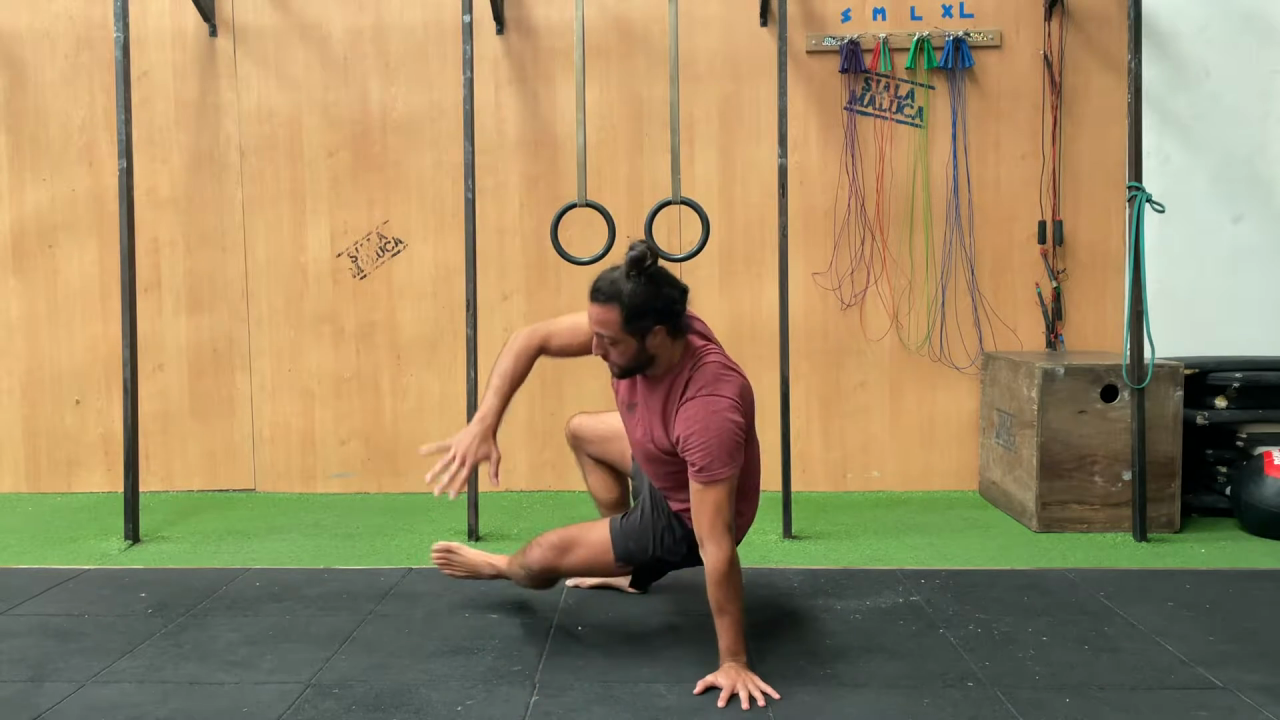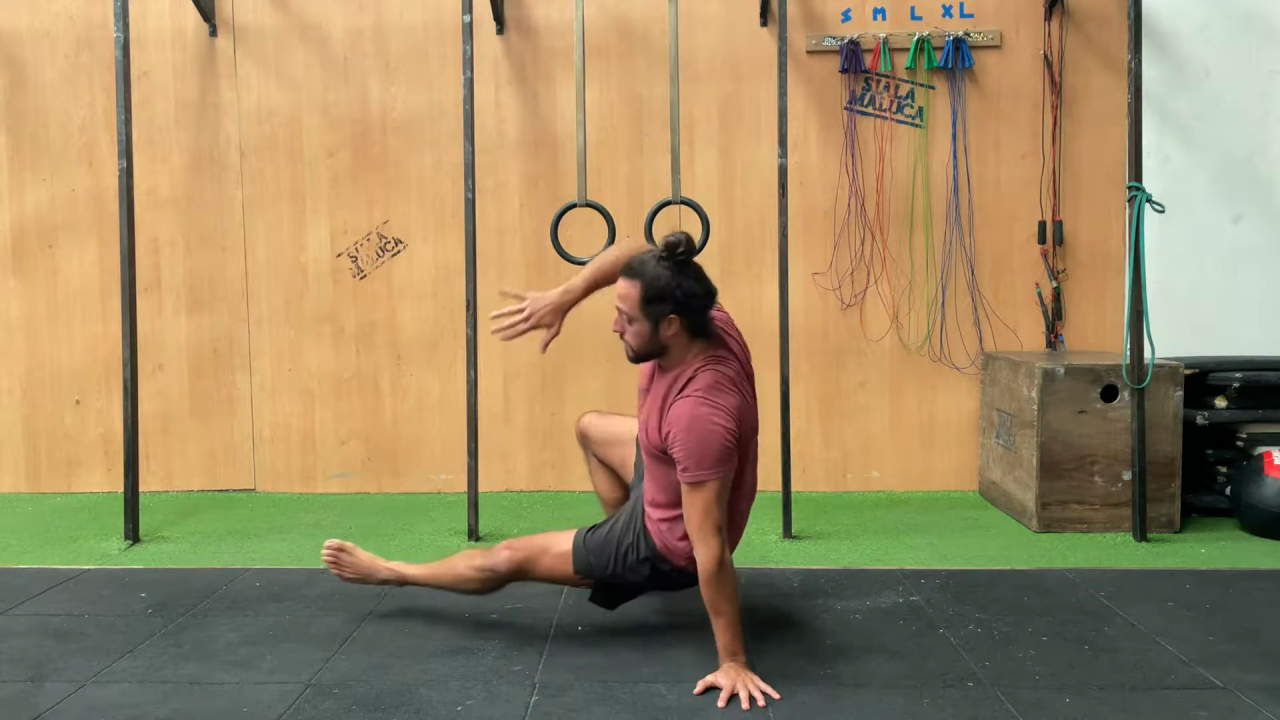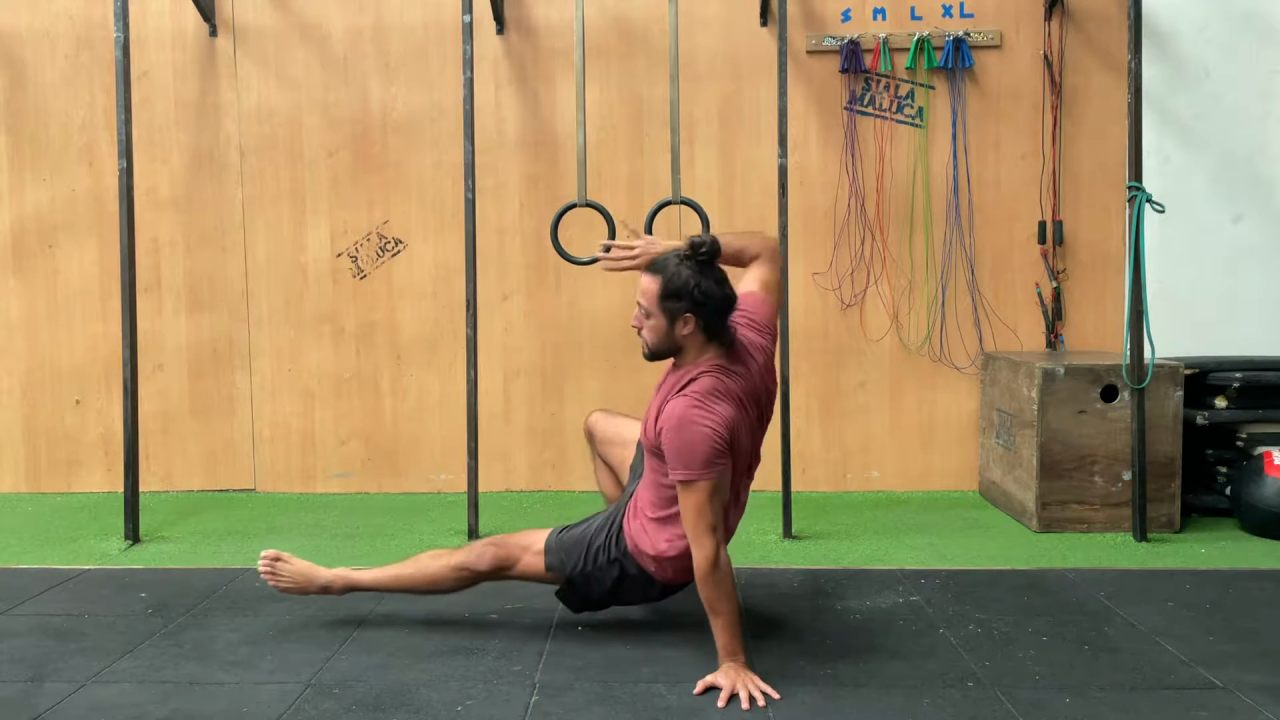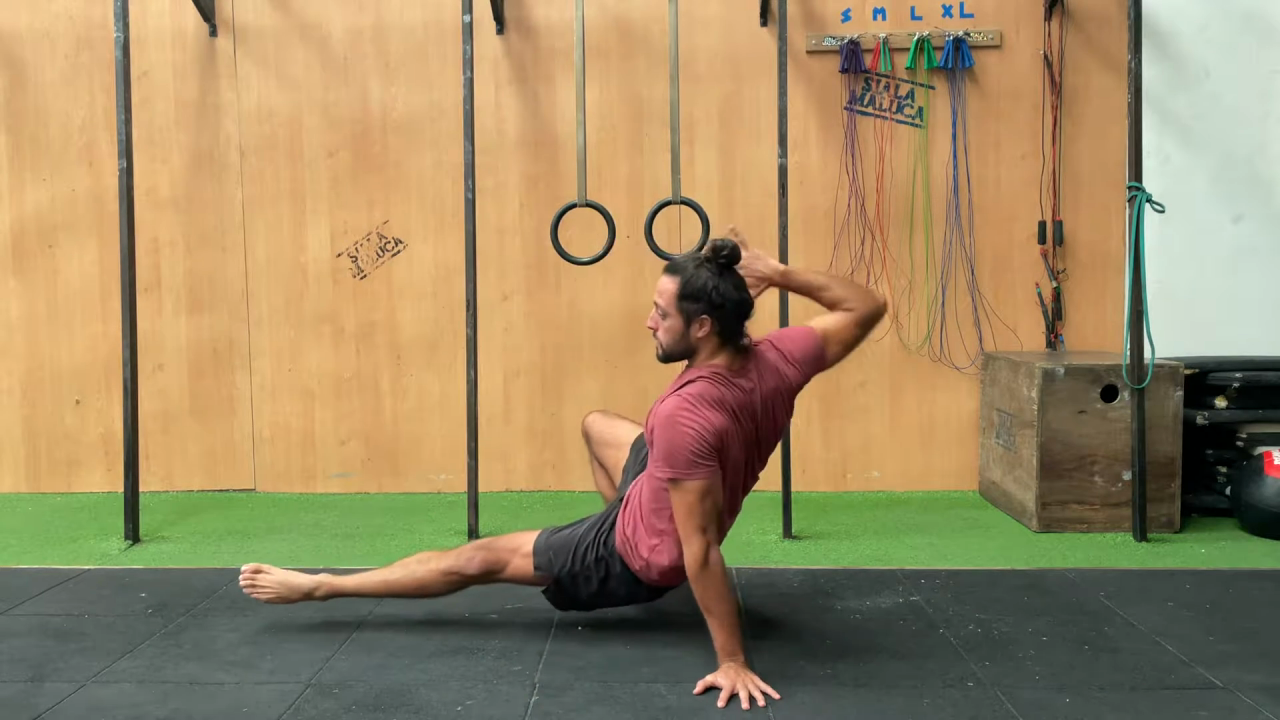
dt=0.2s
person 1, frame 1
left shoulder: (708, 410)
right shoulder: (651, 325)
left elbow: (717, 549)
right elbow: (528, 340)
left wrist: (733, 665)
right wrist: (481, 426)
left hip: (690, 514)
right hip: (667, 467)
left knee: (544, 555)
right knee: (582, 430)
left ankle: (498, 566)
right ankle: (629, 563)
person 1, frame 2
left shoulder: (699, 415)
right shoulder: (703, 320)
left elbow: (709, 551)
right elbow: (629, 255)
left wrist: (732, 663)
right wrist: (561, 299)
left hip: (672, 541)
right hip: (672, 484)
left knee: (511, 558)
right knee: (592, 428)
left ankle: (393, 573)
right ankle: (617, 558)
person 1, frame 3
left shoulder: (694, 417)
right shoulder: (748, 333)
left elbow: (707, 550)
right elbow: (764, 249)
left wrist: (733, 663)
right wrist: (666, 251)
left hip: (649, 548)
right hip: (658, 501)
left knee: (485, 556)
right knee: (597, 426)
left ankle: (334, 581)
right ankle: (612, 539)
person 1, frame 4
left shoulder: (684, 417)
right shoulder: (781, 359)
left elbow: (700, 551)
right elbow: (868, 306)
left wrist: (732, 663)
right wrist: (781, 274)
left hip: (638, 555)
right hip: (660, 491)
left knee: (480, 559)
right knee: (596, 426)
left ankle: (317, 586)
